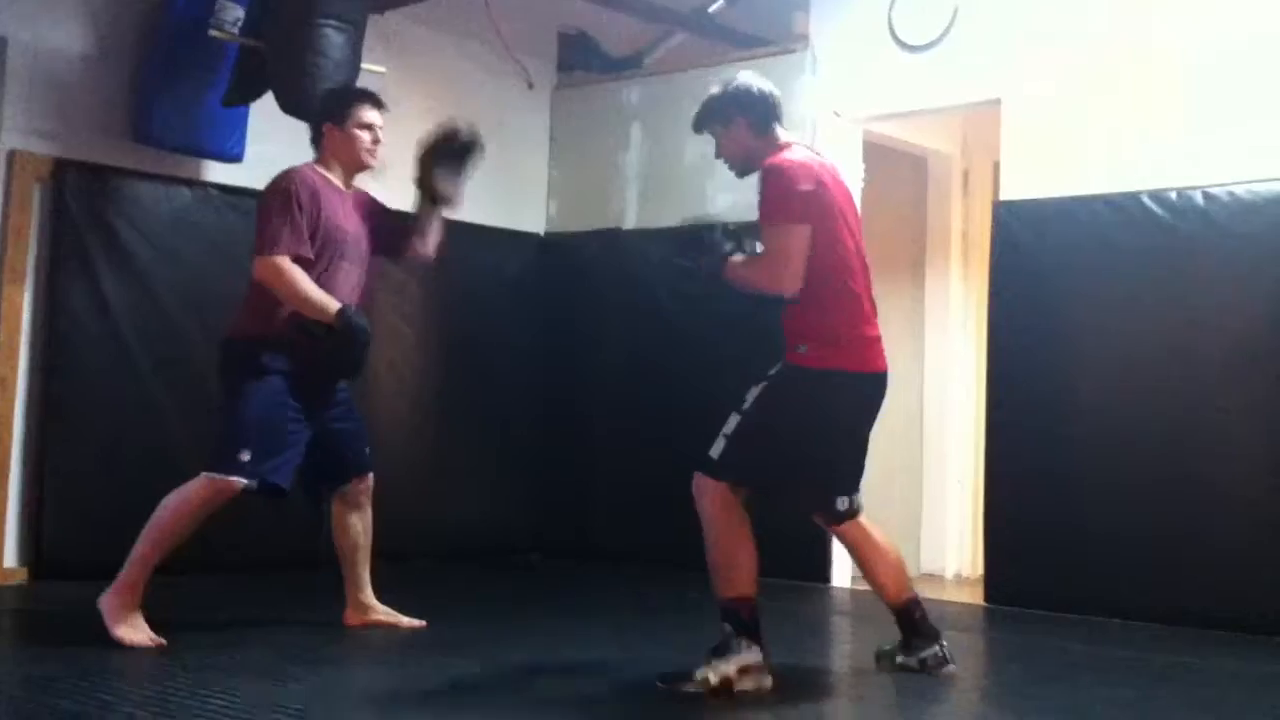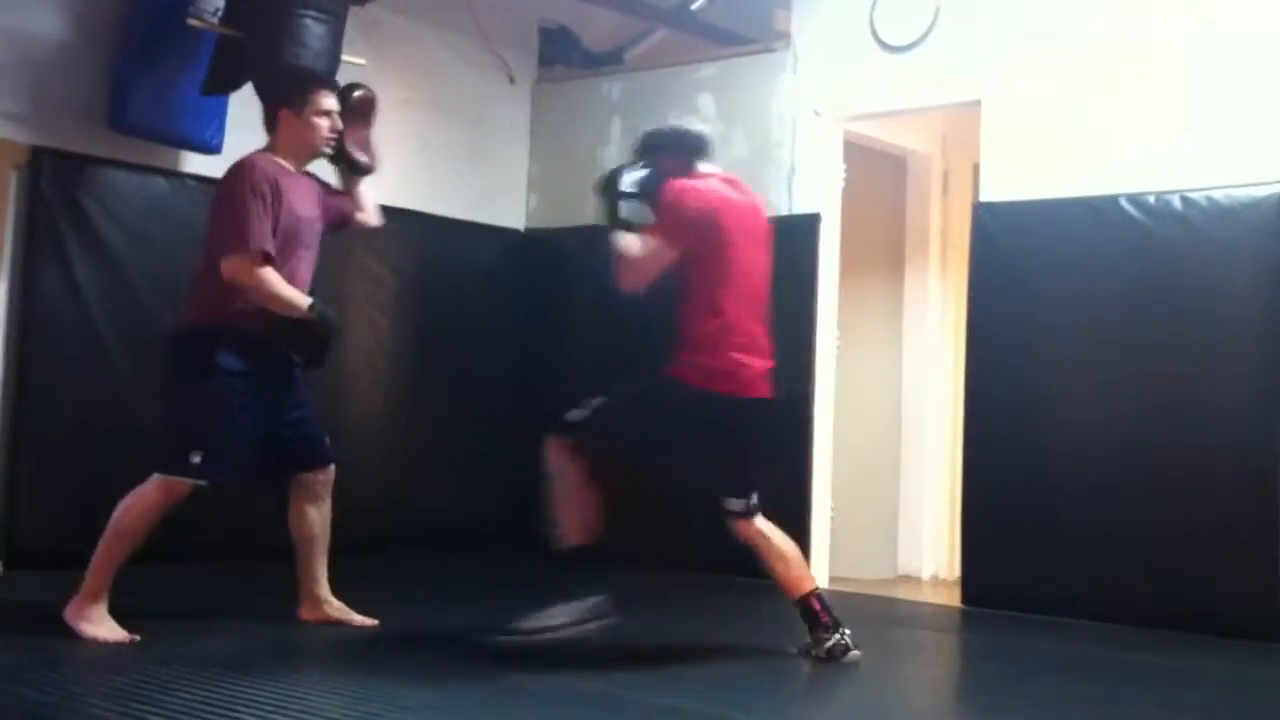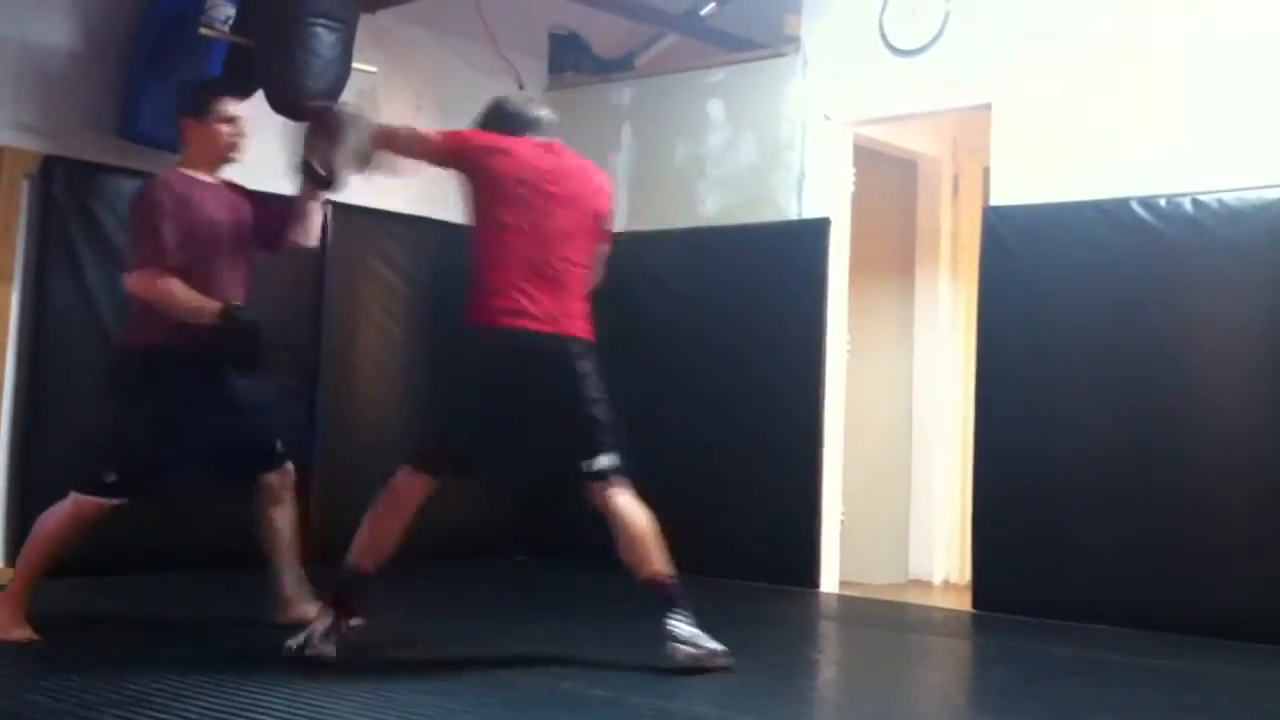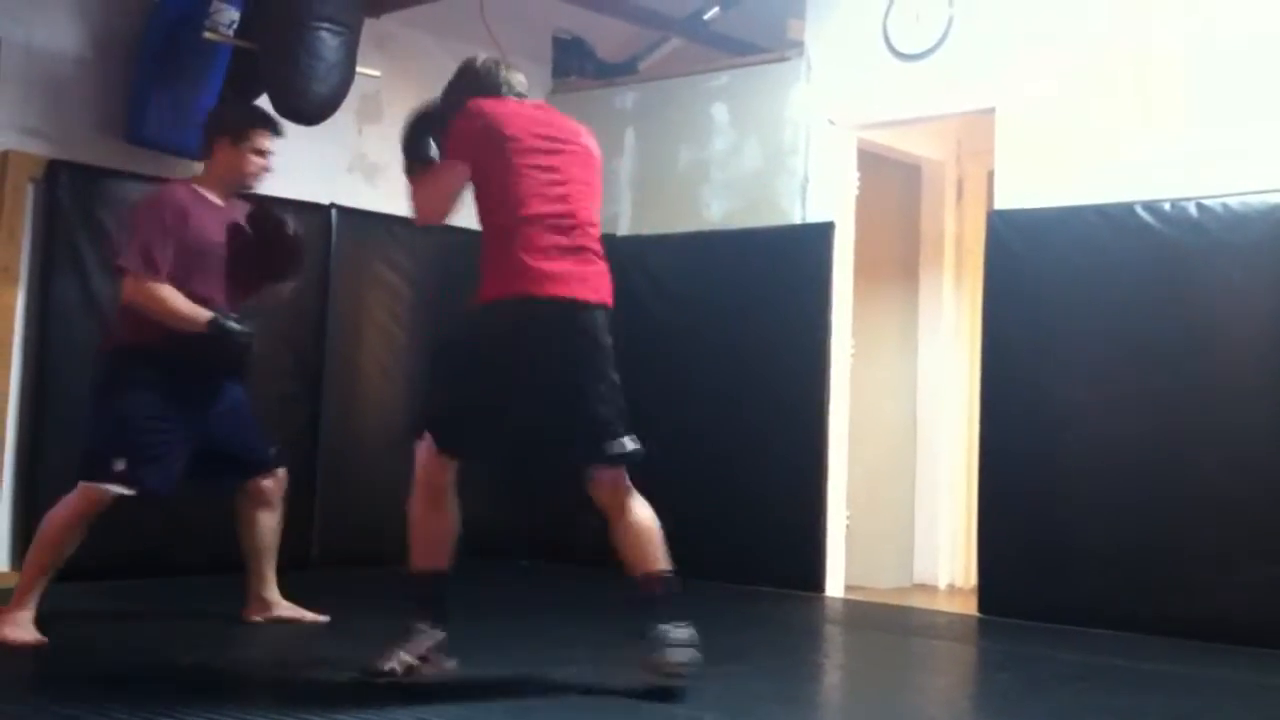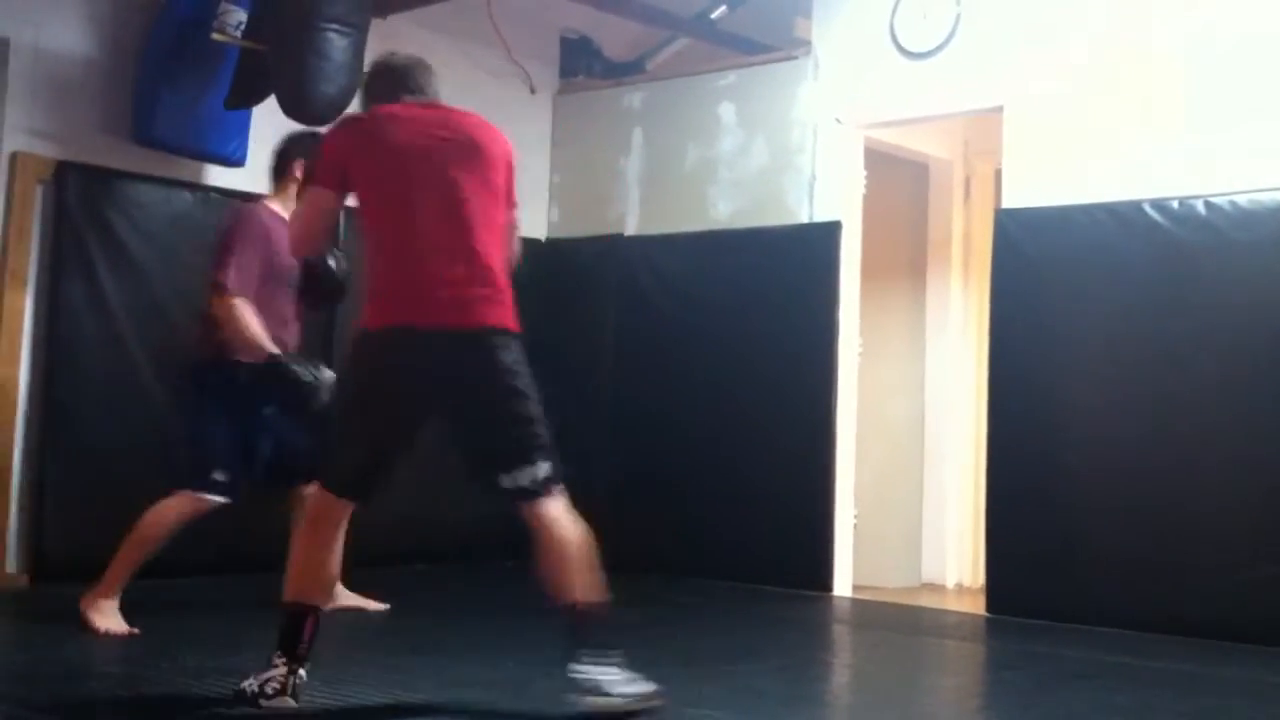
dt=0.5s
person 1, frame 1
left shoulder: (784, 173)
right shoulder: (817, 167)
left elbow: (783, 278)
left wrist: (727, 264)
right wrist: (746, 256)
left hip: (822, 367)
right hip: (860, 366)
left knee: (714, 487)
right knee: (837, 512)
left ankle: (742, 648)
right ankle: (921, 639)
person 1, frame 2
left shoulder: (685, 198)
right shoulder: (751, 204)
left elbow: (632, 277)
left wrist: (623, 215)
right wrist: (650, 207)
left hip: (696, 384)
right hip: (751, 390)
left knee: (566, 449)
right knee: (745, 519)
left ankle: (584, 590)
right ankle: (826, 630)
person 1, frame 3
left shoulder: (485, 148)
right shoulder: (592, 179)
left elbow: (391, 139)
left wrist: (371, 137)
left hip: (497, 337)
right hip: (567, 342)
left knee: (413, 479)
right knee: (611, 489)
left ankle: (338, 617)
right ankle: (678, 622)
person 1, frame 4
left shoulder: (476, 116)
right shoulder: (579, 134)
left elbow: (429, 210)
left wrist: (421, 166)
left hip: (515, 307)
right hip: (586, 309)
left knee: (434, 459)
right knee: (610, 482)
left ankle: (429, 630)
right ankle: (668, 627)
person 1, frame 5
left shoulder: (352, 134)
right shoulder: (489, 137)
left elbow: (304, 241)
left hip: (395, 334)
right hip: (485, 333)
left knee: (330, 500)
right knee: (546, 503)
left ankle: (286, 665)
right ankle: (593, 657)
person 2, frame 1
left shoulder: (362, 206)
right shoulder: (297, 185)
left elbow: (419, 246)
right elbow: (271, 266)
left wrist: (437, 191)
right wrist: (338, 315)
left hip: (323, 368)
right hip: (270, 359)
left knee: (356, 482)
right knee: (227, 478)
left ankle: (362, 603)
right ankle: (124, 594)
person 2, frame 2
left shoulder: (310, 189)
right shoulder: (255, 176)
left elbow: (366, 216)
right elbow: (237, 268)
right wrist: (310, 311)
left hip: (274, 357)
right hip: (221, 351)
left knee: (316, 471)
right knee: (178, 479)
left ankle: (316, 597)
right ankle: (88, 603)
person 2, frame 3
left shoulder: (236, 200)
right shoulder: (163, 192)
left elbow: (303, 234)
right elbow: (145, 281)
left wrist: (315, 180)
right wrist: (223, 314)
left hip: (219, 368)
right hip: (160, 368)
left knee: (277, 474)
right knee: (99, 496)
left ankle: (293, 599)
person 2, frame 4
left shoulder: (241, 214)
right shoulder: (169, 205)
left elbow: (253, 288)
right elbow: (138, 288)
right wrist: (213, 325)
left hip: (210, 373)
right hip: (148, 370)
left knee: (268, 478)
right knee: (101, 489)
left ankle: (265, 599)
person 2, frame 5
left shoulder: (291, 230)
right shoulder: (252, 222)
right elbow: (228, 302)
right wrist: (278, 362)
left hip: (267, 382)
right hip: (234, 379)
left knee: (314, 483)
right knee: (203, 494)
left ankle: (330, 590)
right ankle: (104, 595)
